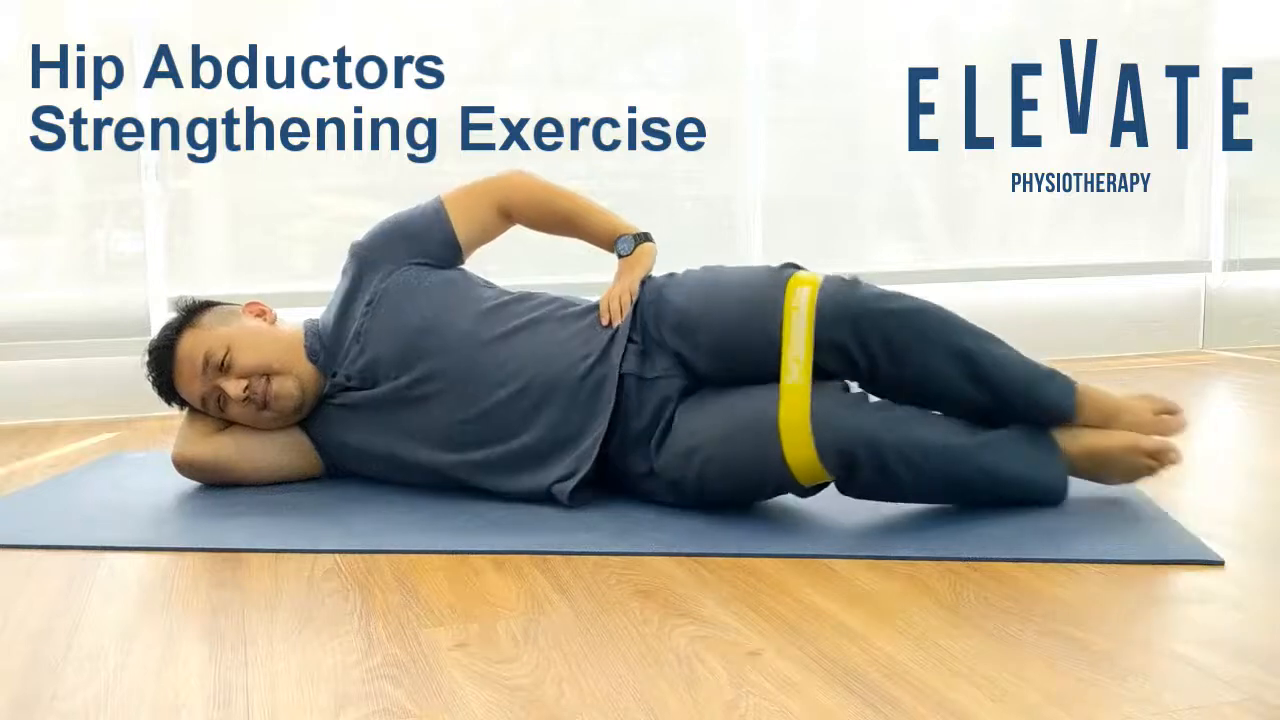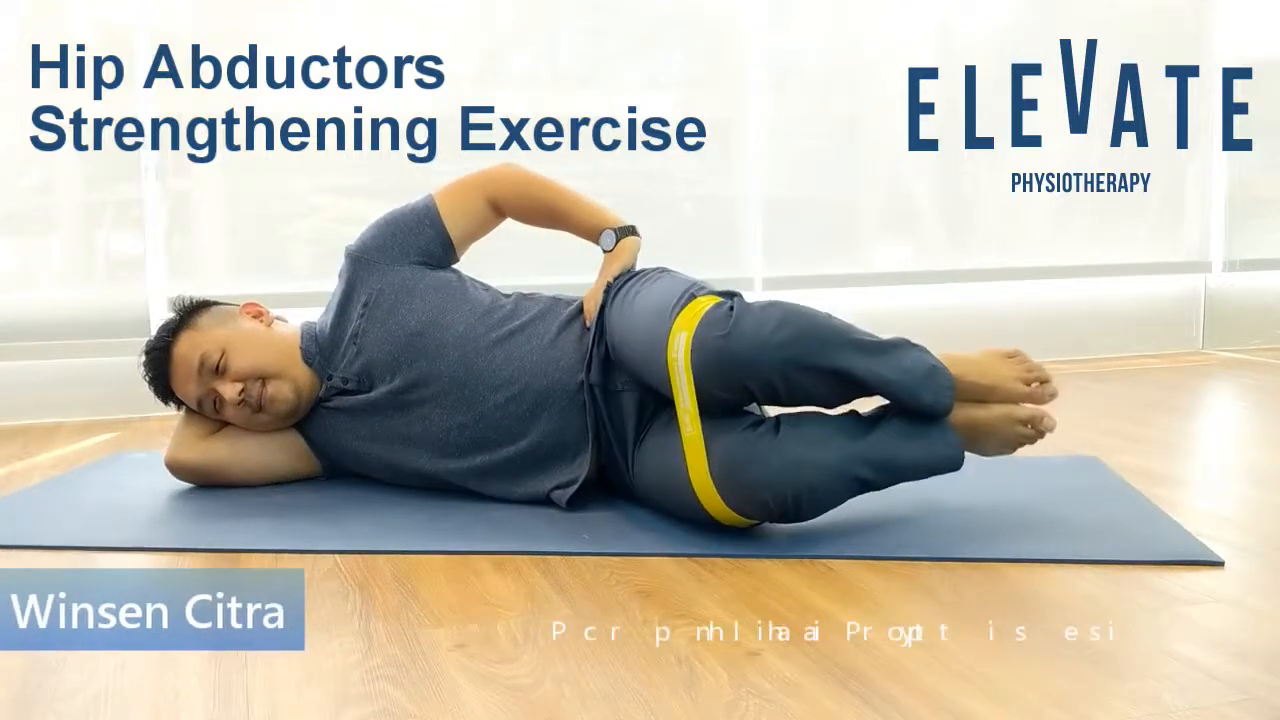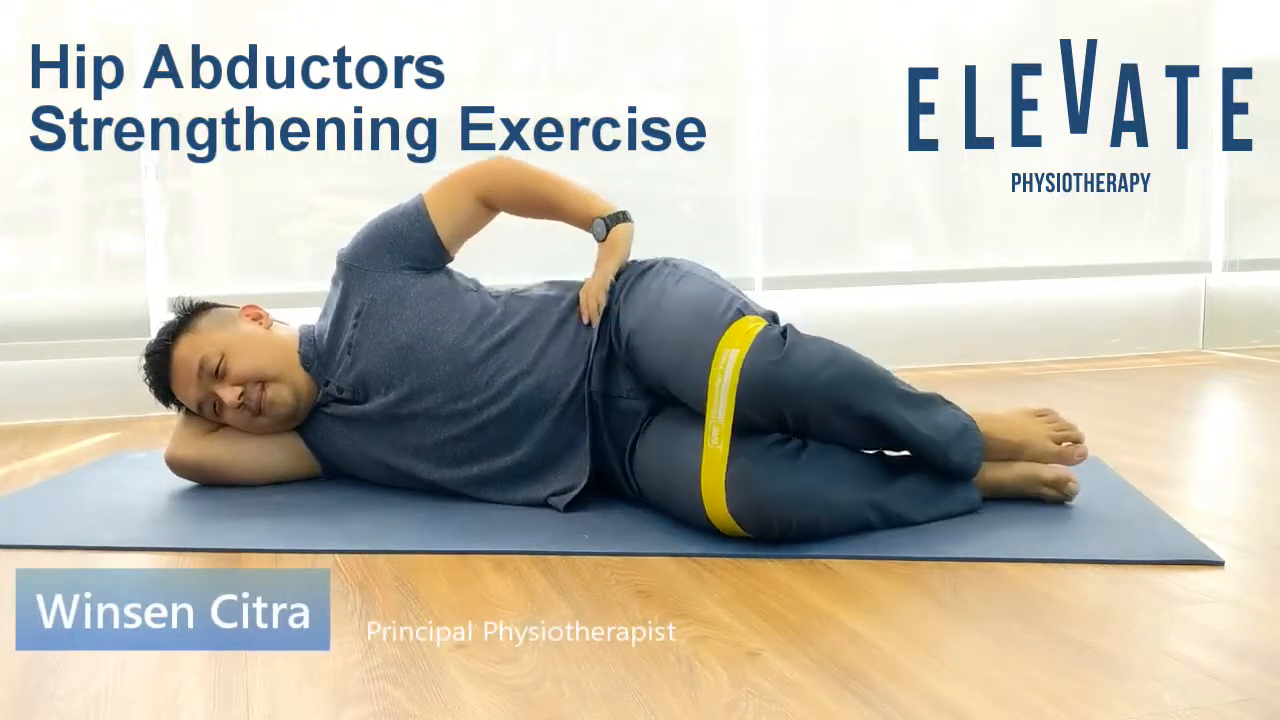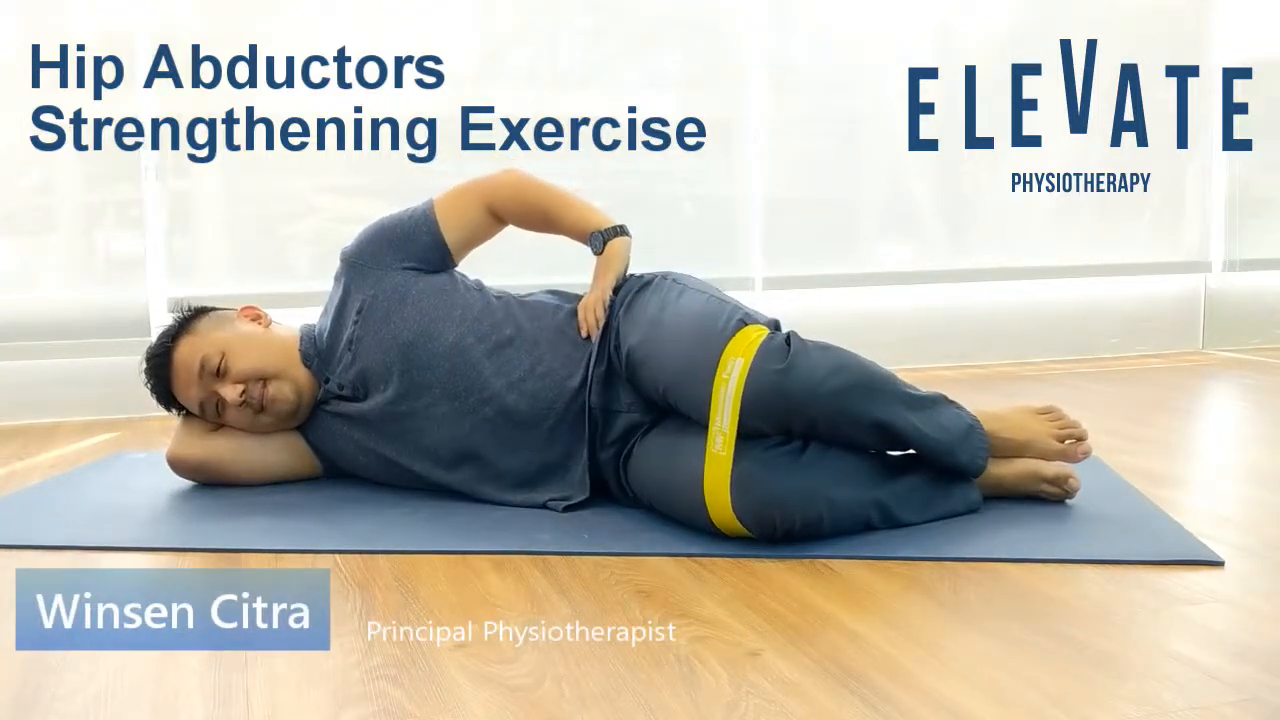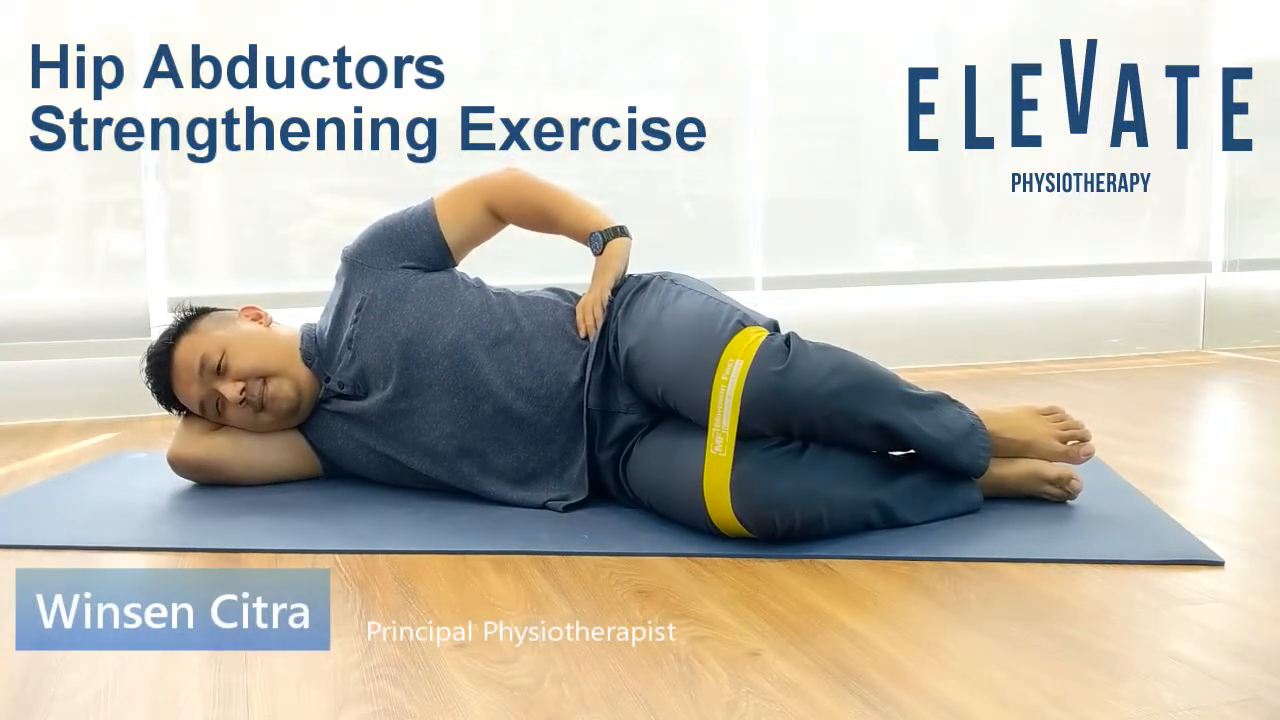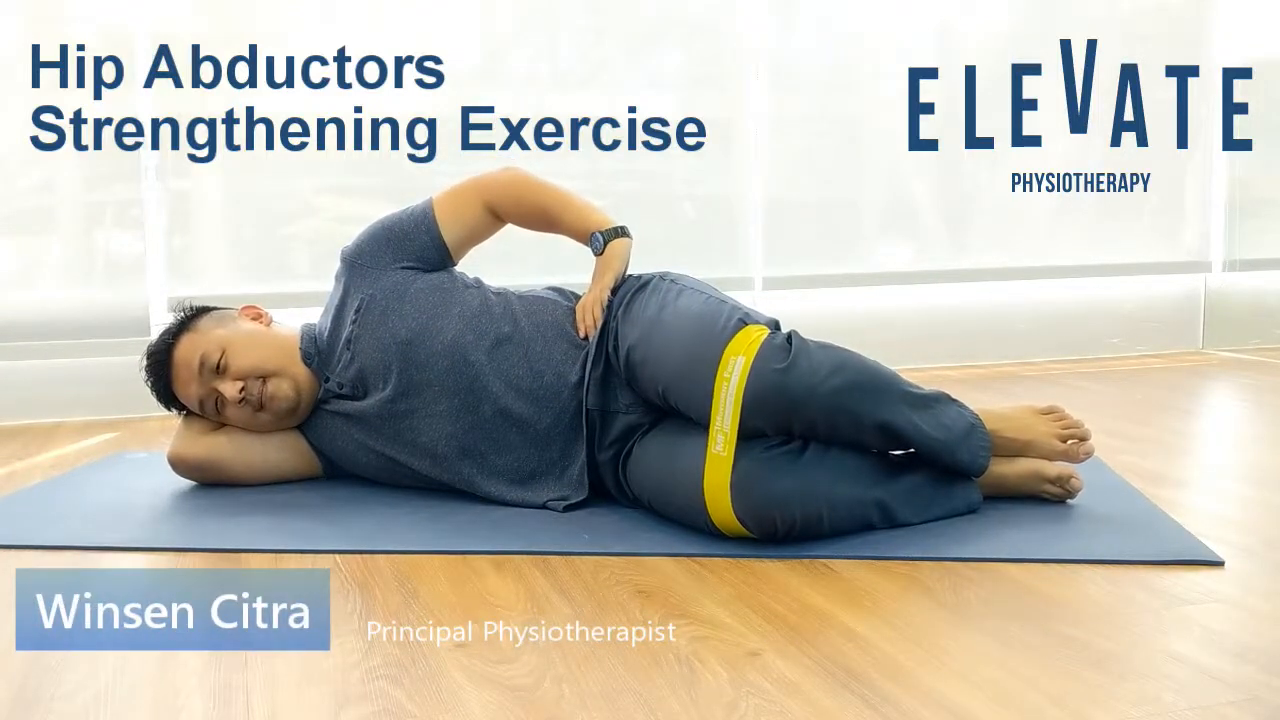
dt=0.7s
person 1, frame 1
left shoulder: (376, 267)
right shoulder: (330, 437)
left elbow: (512, 189)
left wrist: (633, 245)
left hip: (653, 336)
right hip: (649, 454)
left knee: (842, 317)
right knee: (843, 427)
left ankle: (1069, 402)
right ankle: (1060, 458)
person 1, frame 2
left shoulder: (372, 269)
right shoulder: (327, 436)
left elbow: (500, 183)
left wrist: (617, 236)
left hip: (628, 329)
right hip: (628, 454)
left knee: (724, 351)
right knee: (763, 475)
left ankle: (937, 378)
right ankle: (952, 432)
person 1, frame 3
left shoulder: (367, 269)
right shoulder: (329, 439)
left elbow: (490, 175)
left wrist: (609, 225)
left hip: (634, 320)
right hip: (626, 445)
left knee: (769, 374)
right knee: (759, 497)
left ankle: (967, 434)
right ankle: (976, 481)
person 1, frame 4
left shoulder: (369, 268)
right shoulder: (328, 435)
left elbow: (501, 188)
left wrist: (608, 238)
left hip: (634, 329)
right hip: (622, 453)
left knee: (775, 380)
right knee: (761, 499)
left ankle: (973, 430)
right ankle: (977, 480)
person 1, frame 5
left shoulder: (370, 268)
right shoulder: (328, 439)
left elbow: (500, 187)
left wrist: (608, 239)
left hip: (629, 330)
right hip: (616, 455)
left knee: (775, 378)
right knee: (755, 497)
left ankle: (975, 430)
right ankle: (979, 481)
person 1, frame 6
left shoulder: (369, 270)
right shoulder: (327, 437)
left elbow: (500, 186)
left wrist: (608, 238)
left hip: (631, 331)
right hip: (620, 455)
left knee: (773, 380)
right knee: (763, 496)
left ankle: (974, 431)
right ankle: (981, 477)
